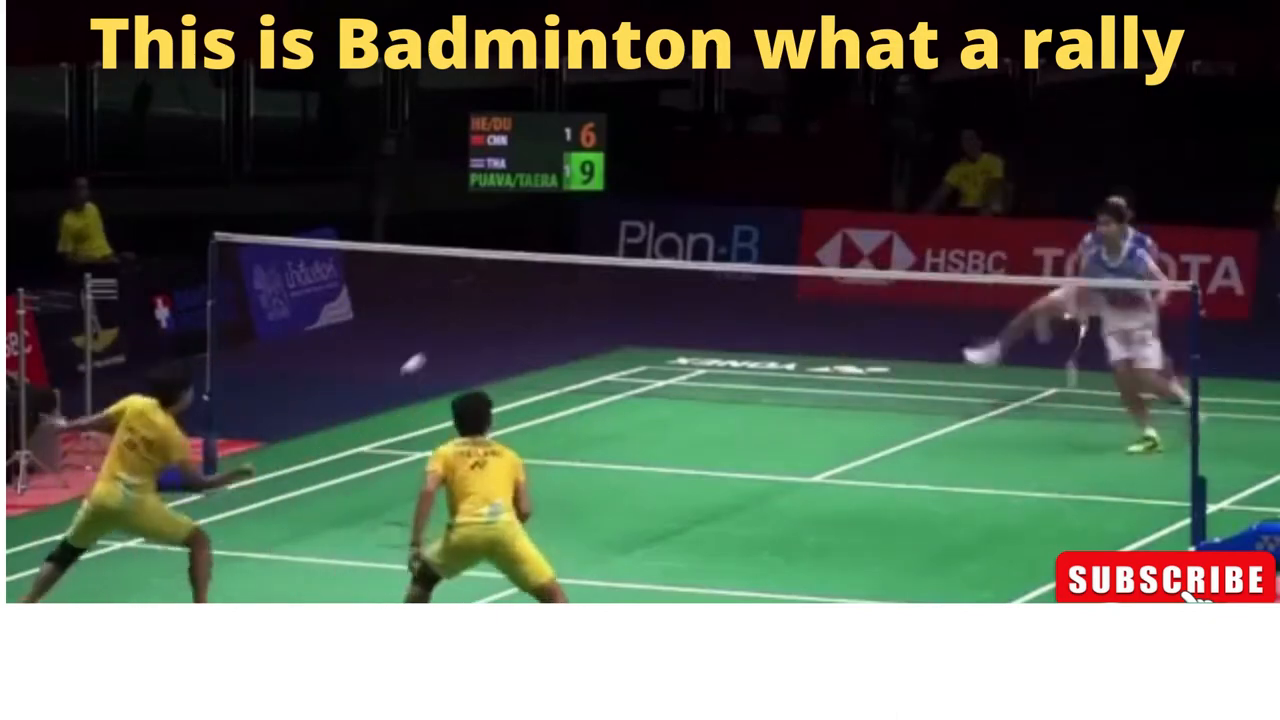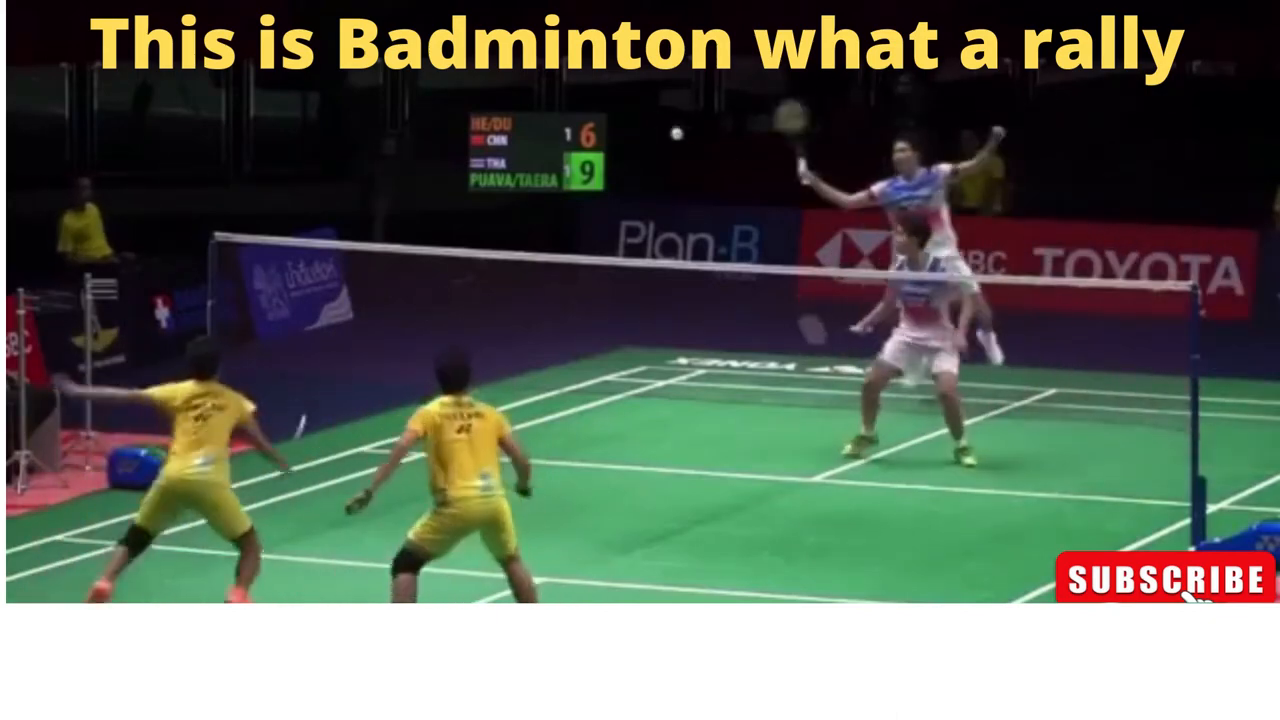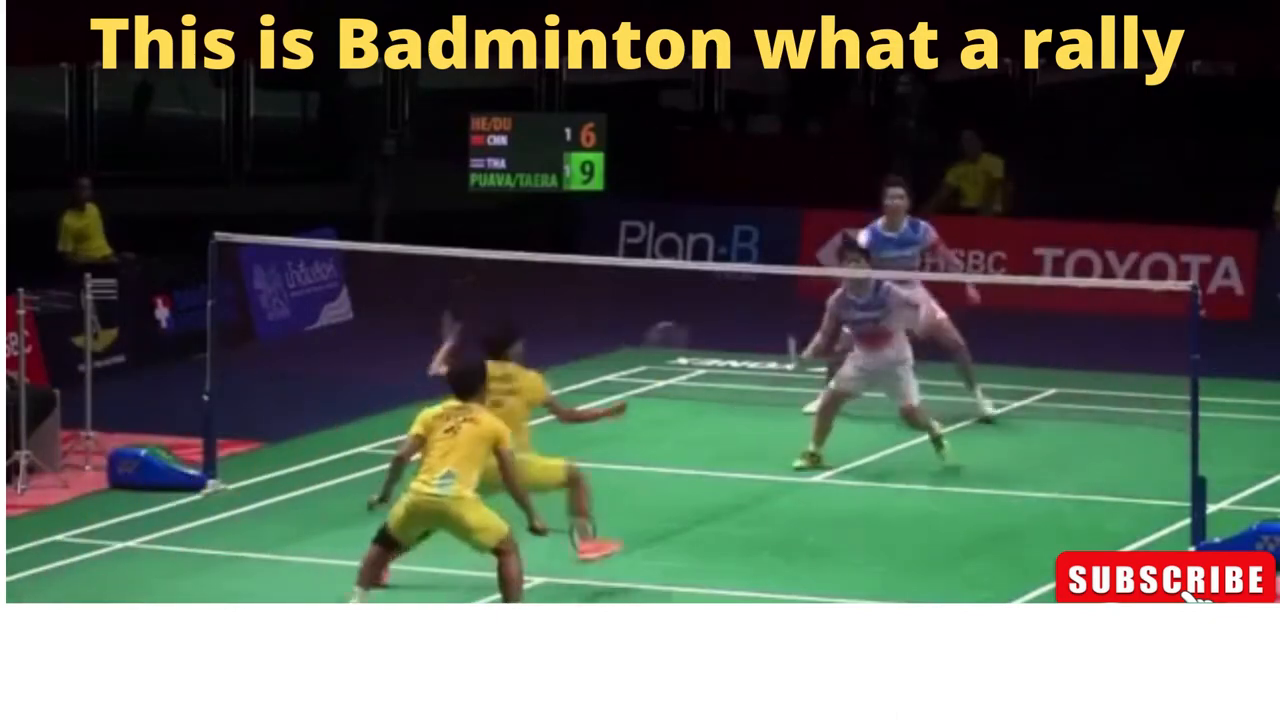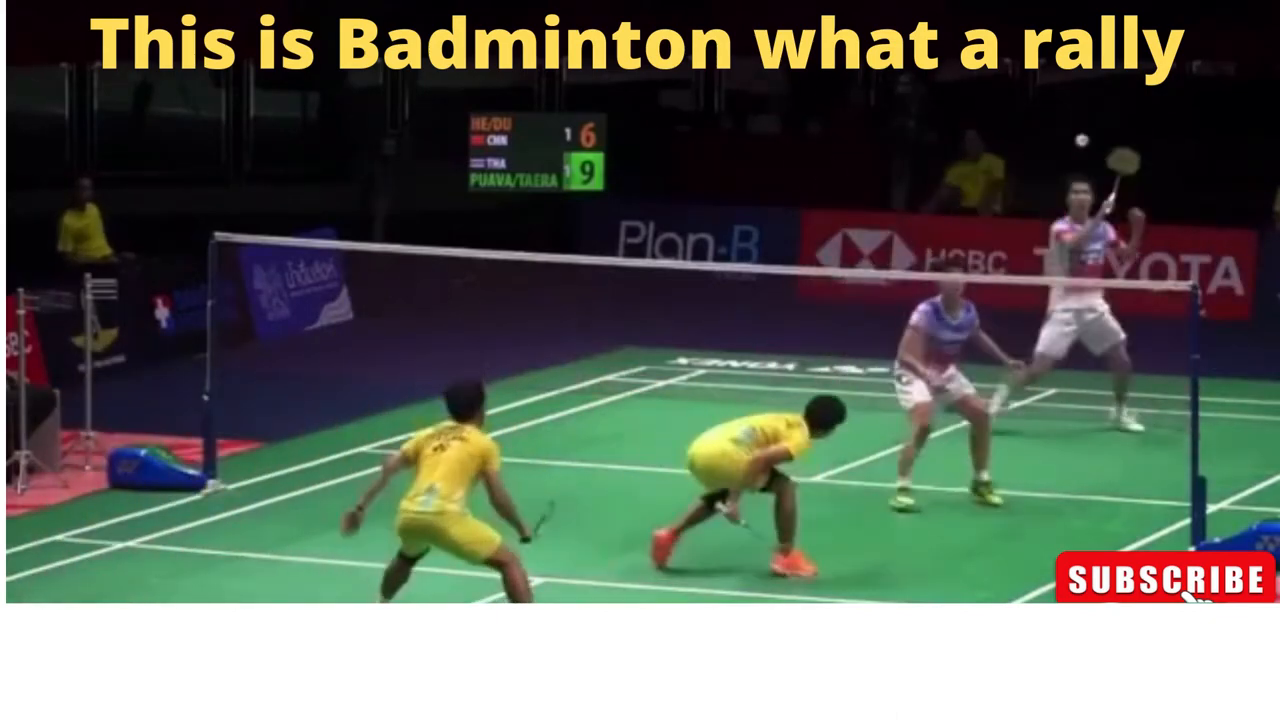
dt=0.7s
person 1, frame 1
left shoulder: (1138, 256)
right shoulder: (1092, 254)
left elbow: (1163, 282)
left wrist: (1159, 298)
left hip: (1141, 322)
right hip: (1114, 323)
left knee: (1148, 381)
right knee: (1124, 380)
left ankle: (1179, 393)
right ankle: (1148, 435)
person 1, frame 2
left shoulder: (941, 269)
right shoulder: (898, 268)
left elbow: (967, 302)
right elbow: (887, 304)
left wrist: (961, 334)
right wrist: (864, 323)
left hip: (939, 337)
right hip: (906, 334)
left knee: (947, 391)
right knee: (871, 383)
left ankle: (961, 446)
right ankle: (866, 435)
person 1, frame 3
left shoulder: (886, 290)
right shoulder: (838, 299)
left elbow: (919, 305)
right elbow: (825, 333)
left wrist: (917, 319)
right wrist: (810, 351)
left hip: (894, 358)
right hip: (861, 358)
left knee: (910, 414)
right knee: (829, 402)
left ankle: (935, 432)
right ankle: (813, 453)
person 1, frame 4
left shoulder: (968, 310)
right shoulder: (926, 313)
left elbow: (980, 337)
right elbow: (904, 354)
left wrist: (1006, 359)
right wrist: (928, 376)
left hip: (945, 373)
right hip: (916, 375)
left knee: (981, 414)
right knee: (922, 424)
left ankle: (981, 481)
right ankle: (903, 488)
person 2, frame 1
left shoulder: (133, 404)
right shoulder: (172, 436)
left elbow: (94, 422)
right elbow: (197, 483)
left wrist: (67, 425)
right wrist: (235, 475)
left hip: (101, 499)
right hip: (136, 505)
left knee: (66, 552)
right knee: (200, 542)
person 2, frame 2
left shoulder: (173, 392)
right shoulder: (234, 400)
left elbow: (123, 396)
right elbow: (259, 441)
left wrist: (78, 391)
right wrist: (279, 460)
left hip: (174, 477)
right hip: (211, 483)
left knee: (136, 538)
right knee: (250, 544)
left ankle: (104, 584)
right ankle: (239, 596)
person 2, frame 3
right shoulder: (530, 380)
left elbow: (434, 372)
right elbow: (569, 416)
left wrist: (449, 342)
right wrist: (608, 412)
right hip: (514, 463)
right knee: (576, 477)
right ankle: (586, 541)
person 2, frame 4
left shoulder: (788, 420)
right shoulder: (798, 439)
right elbow: (757, 460)
right wrist: (734, 501)
left hip: (701, 448)
right hip: (721, 456)
left knee: (721, 495)
right knee: (785, 489)
left ankle: (669, 534)
right ankle: (787, 559)
person 3, frame 1
right shoulder: (1093, 240)
right elbow: (1074, 264)
right hip: (1088, 288)
right knee: (1035, 311)
left ankle: (1173, 384)
right ankle: (996, 350)
person 3, frame 2
left shoulder: (936, 175)
right shoulder: (887, 188)
left elbow: (975, 165)
right elbow: (848, 201)
left wrist: (992, 142)
right wrist: (815, 182)
left hip: (946, 255)
left knee: (978, 305)
left ankle: (987, 334)
person 3, frame 3
left shoulder: (921, 229)
right shoulder: (868, 236)
left elbow: (946, 257)
left wrist: (968, 284)
left hip: (913, 295)
left knee: (955, 343)
left ankle: (977, 397)
person 3, frame 4
left shoulder: (1103, 227)
right shoulder: (1061, 228)
left elbow: (1128, 257)
right elbow: (1075, 242)
left wrist: (1138, 228)
right wrist: (1098, 217)
left hip: (1095, 306)
right hip: (1063, 309)
left knee: (1123, 363)
right knee: (1040, 368)
left ankle: (1121, 412)
right ankle: (1003, 395)
person 4, frame 1
left shoulder: (444, 453)
right shoulder: (509, 456)
left elbow: (428, 492)
right elbow: (524, 509)
left wrist: (415, 544)
left hip: (464, 534)
right hip: (505, 530)
left knee: (424, 576)
right knee: (554, 596)
person 4, frame 2
left shoulder: (429, 414)
right shoulder: (491, 415)
left elbow: (399, 450)
right elbow: (521, 461)
left wrist: (370, 491)
right wrist: (524, 484)
left hip: (454, 507)
right hip: (494, 503)
left knee: (404, 566)
right knee: (511, 562)
person 4, frame 3
left shoulder: (431, 415)
right shoulder: (494, 425)
left elbow: (401, 457)
right elbow: (511, 479)
left wrist: (384, 494)
right wrist: (532, 517)
left hip: (419, 497)
right hip: (458, 503)
left knee: (383, 544)
right knee: (508, 550)
person 4, frame 4
left shoulder: (425, 437)
right shoulder: (484, 445)
left elbow: (388, 468)
right elbow: (498, 499)
left wrist: (361, 507)
right wrist: (521, 528)
left hip: (408, 516)
right hip: (446, 518)
left knee: (409, 555)
right knee: (509, 563)
